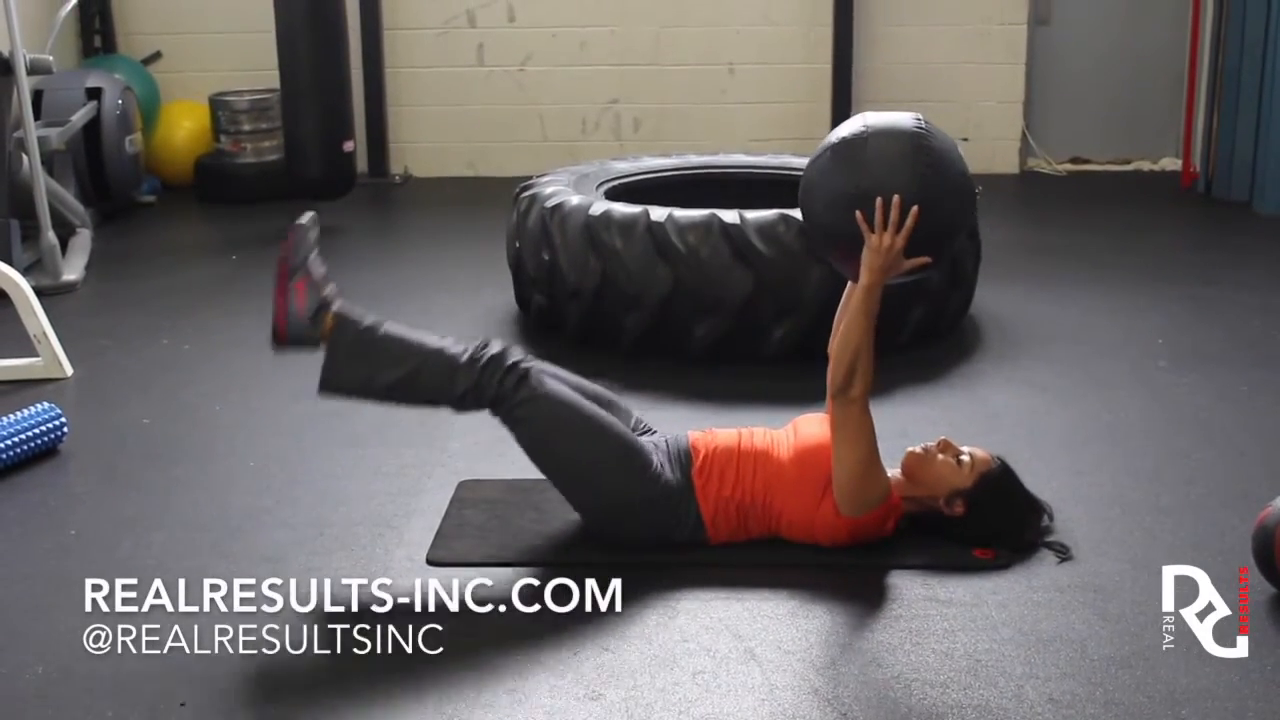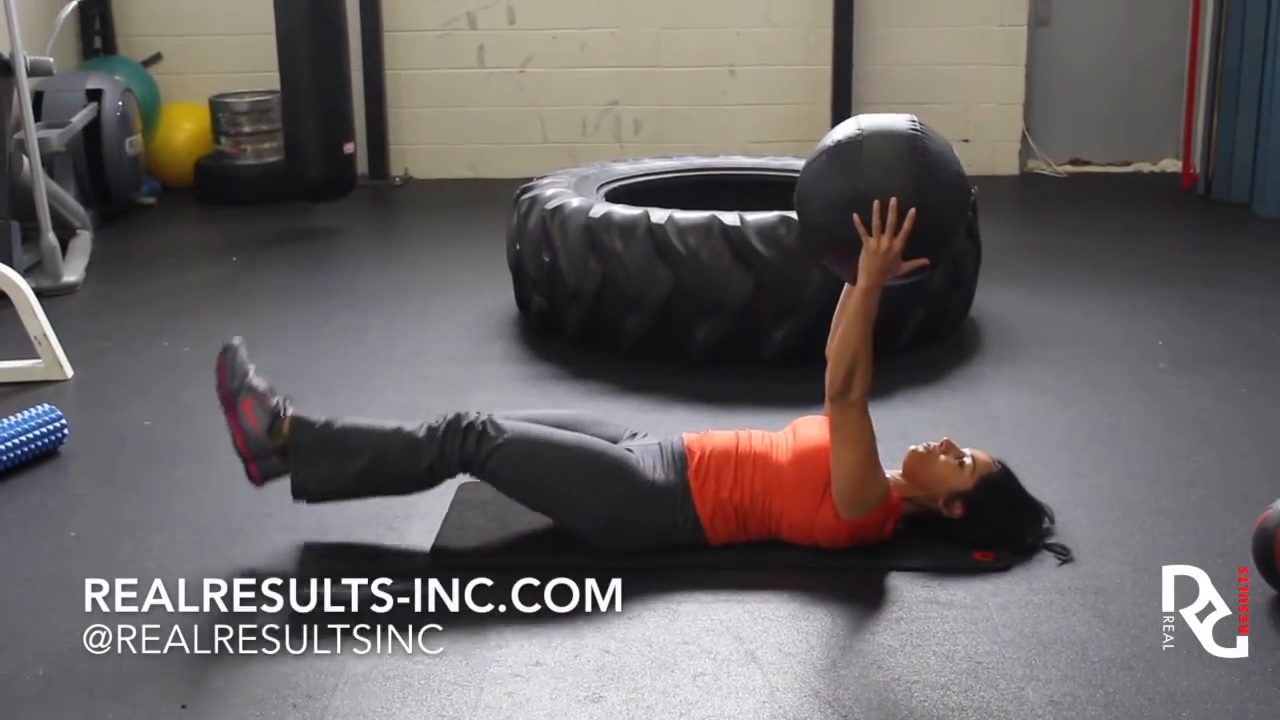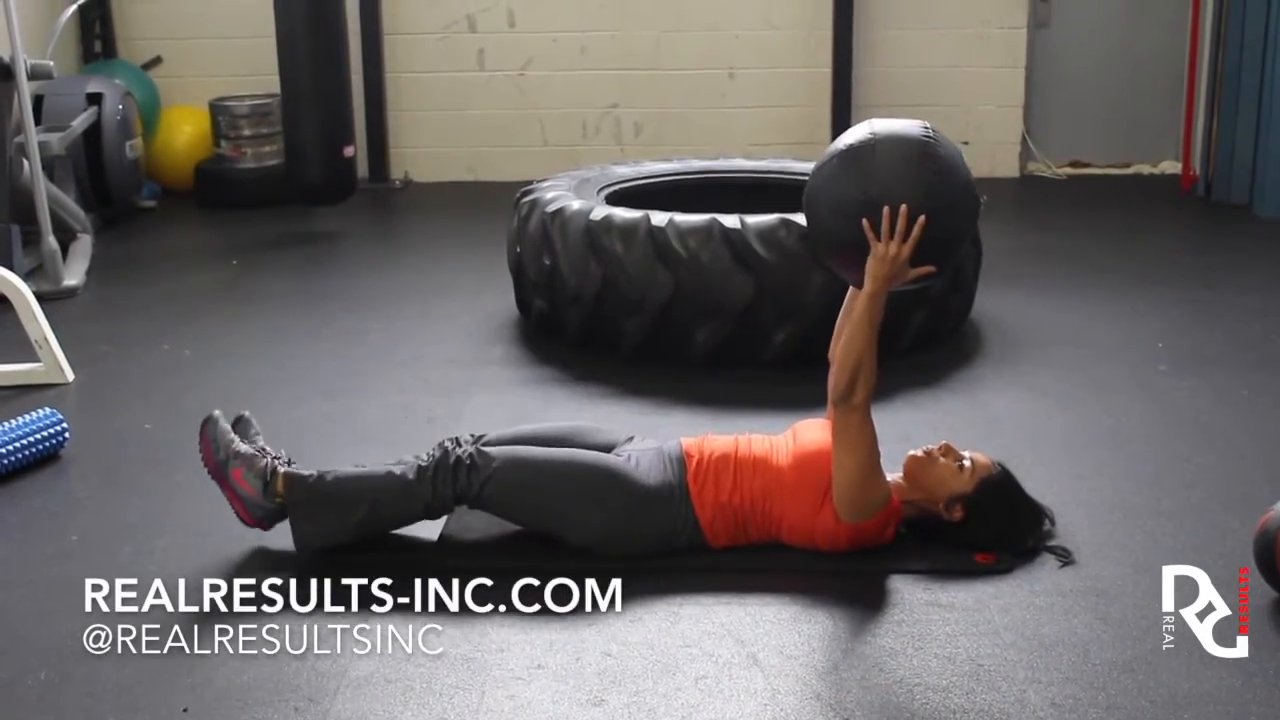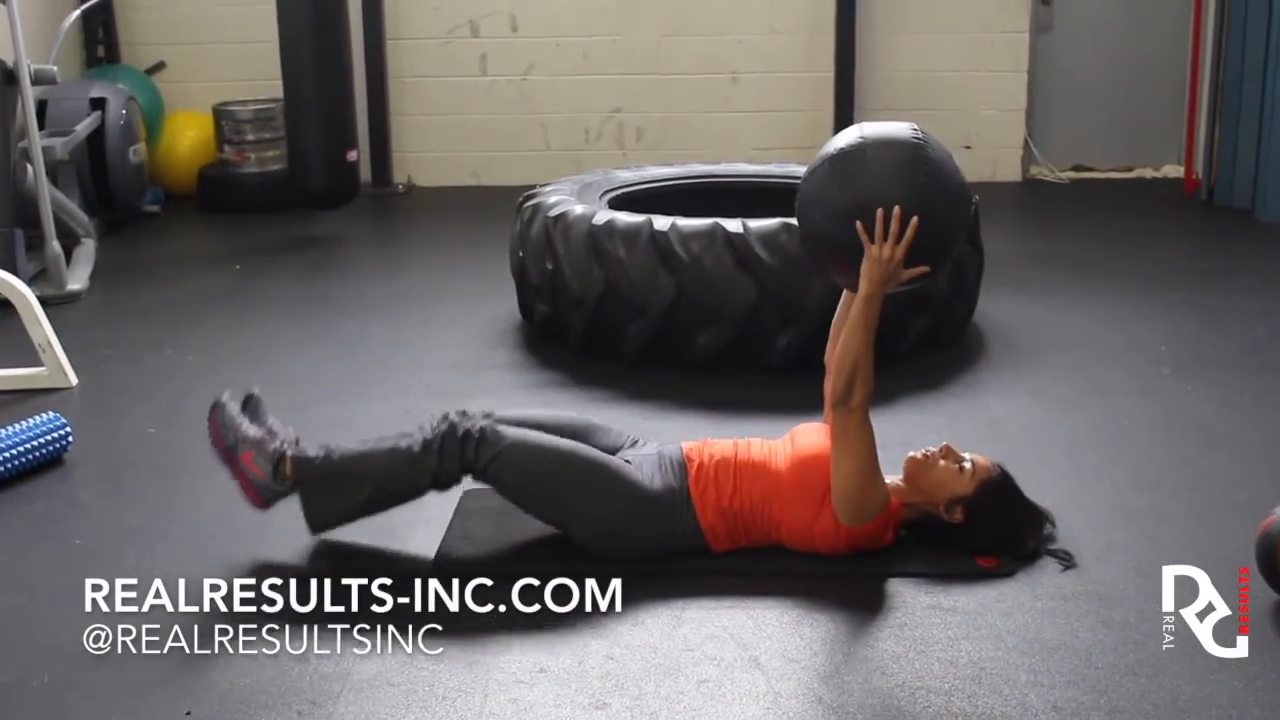
dt=0.4s
person 1, frame 1
left shoulder: (870, 509)
right shoulder: (880, 486)
left elbow: (844, 390)
right elbow: (844, 373)
left wrist: (872, 282)
right wrist: (866, 274)
left hip: (654, 504)
right hip: (666, 462)
left knee: (500, 374)
right knee: (514, 369)
left ankle: (322, 323)
right ankle: (329, 323)
person 1, frame 2
left shoulder: (869, 511)
right shoulder: (876, 486)
left elbow: (843, 394)
right elbow: (840, 370)
left wrist: (870, 283)
right wrist: (864, 276)
left hip: (653, 506)
right hip: (661, 462)
left knee: (467, 437)
right knee: (481, 426)
left ankle: (282, 436)
right ankle: (287, 435)
person 1, frame 3
left shoulder: (869, 513)
right shoulder: (878, 486)
left elbow: (850, 397)
right elbow: (842, 369)
left wrist: (877, 287)
right wrist: (865, 277)
left hip: (650, 509)
right hip: (658, 464)
left knee: (461, 473)
right knee: (472, 448)
left ankle: (280, 495)
right ankle: (288, 481)
person 1, frame 4
left shoulder: (869, 516)
right shoulder: (876, 491)
left elbow: (848, 401)
right elbow: (837, 371)
left wrist: (873, 288)
right wrist: (859, 277)
left hip: (652, 514)
right hip: (660, 467)
left knee: (469, 442)
right knee: (480, 426)
left ankle: (288, 471)
right ankle: (298, 461)
